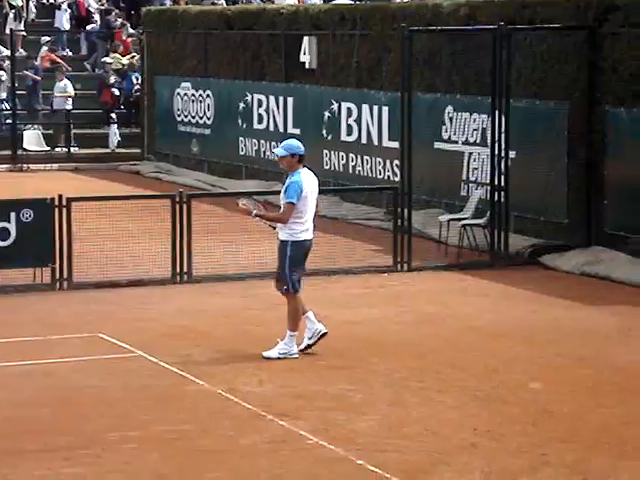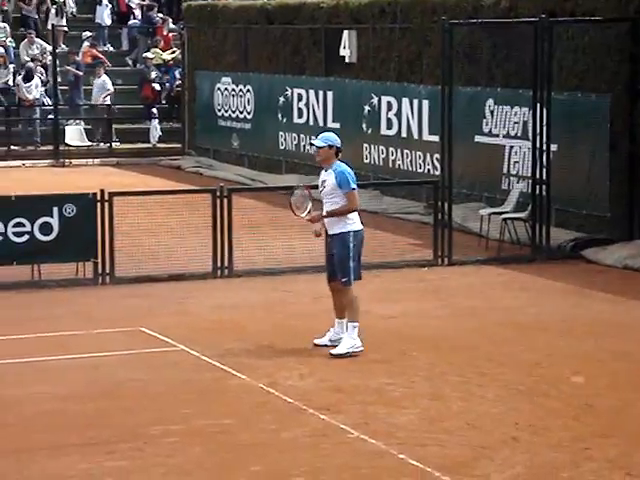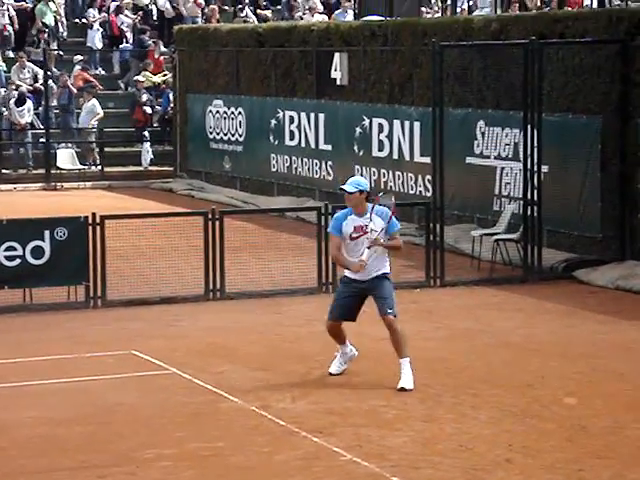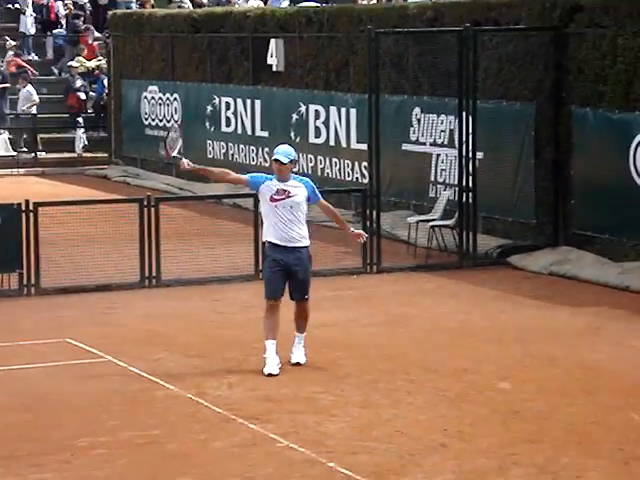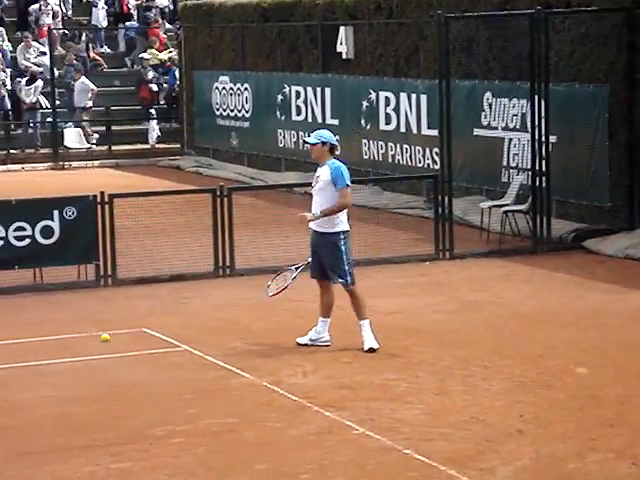
dt=0.7s
person 1, frame 1
left shoulder: (294, 182)
right shoulder: (309, 176)
left elbow: (283, 218)
right elbow: (313, 209)
left wrist: (255, 213)
left hip: (293, 241)
right hip: (302, 238)
left knee: (291, 292)
right knee: (286, 287)
left ankle: (289, 345)
right ankle: (313, 326)
person 1, frame 2
left shoulder: (342, 172)
right shoulder: (324, 173)
left elbow: (352, 206)
left wrist: (322, 215)
right wrist: (321, 223)
left hip: (347, 234)
right hip: (333, 234)
left knee: (345, 285)
right knee: (333, 284)
left ankle: (352, 337)
right ankle: (338, 332)
person 1, frame 3
left shoulder: (382, 214)
right shoulder: (340, 219)
left elbow: (398, 243)
right elbow: (335, 253)
left wrist: (382, 243)
right wrist: (352, 266)
left hip: (379, 277)
right hip: (351, 279)
left knee: (390, 320)
right knee: (332, 324)
left ankle: (406, 371)
right ankle: (346, 351)
person 1, frame 4
left shoulder: (305, 185)
right shoulder: (262, 181)
left elbow: (326, 208)
right elbow: (229, 176)
left wrist: (349, 229)
right wrist: (194, 168)
left hip: (299, 251)
right hip: (273, 251)
left knee: (302, 302)
right knee: (271, 303)
left ankle: (298, 346)
right ankle: (271, 357)
person 1, frame 5
left shoulder: (337, 168)
right shoulder: (320, 171)
left elbow: (346, 202)
left wrist: (315, 216)
left hip: (335, 235)
right hip: (318, 234)
left knee: (348, 285)
right knee: (323, 283)
left ankle: (367, 332)
right ankle: (321, 332)
